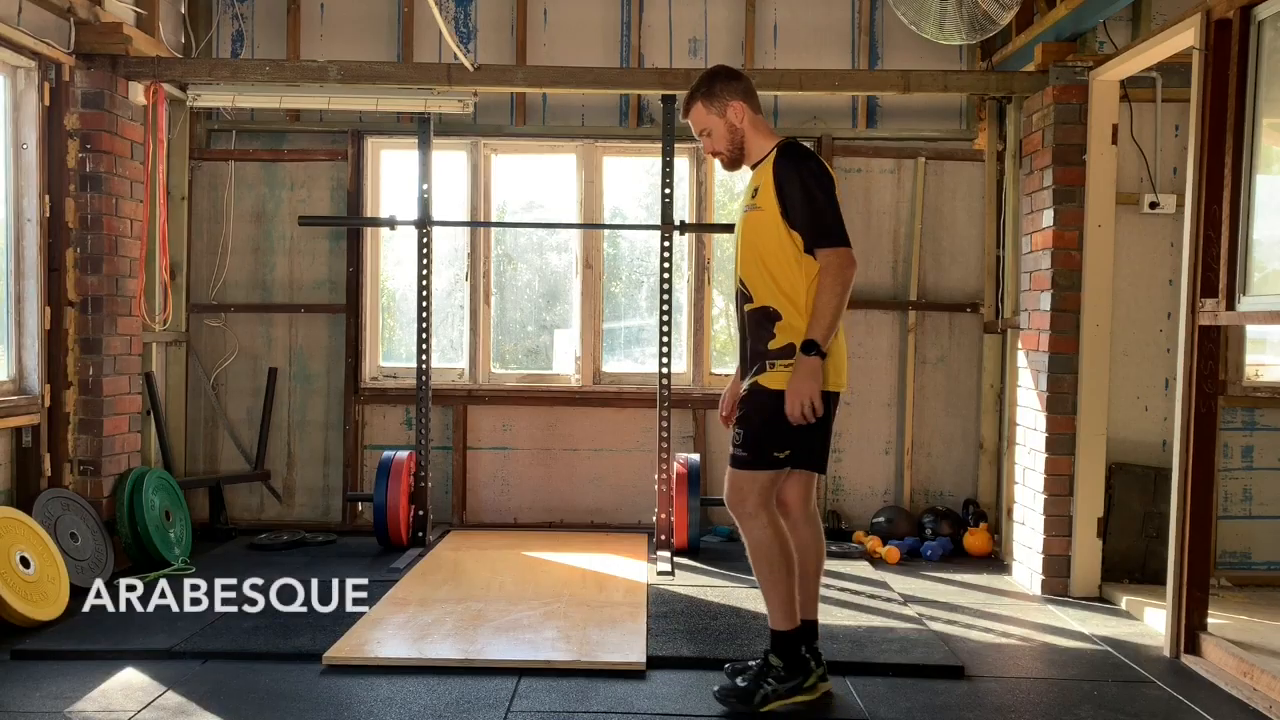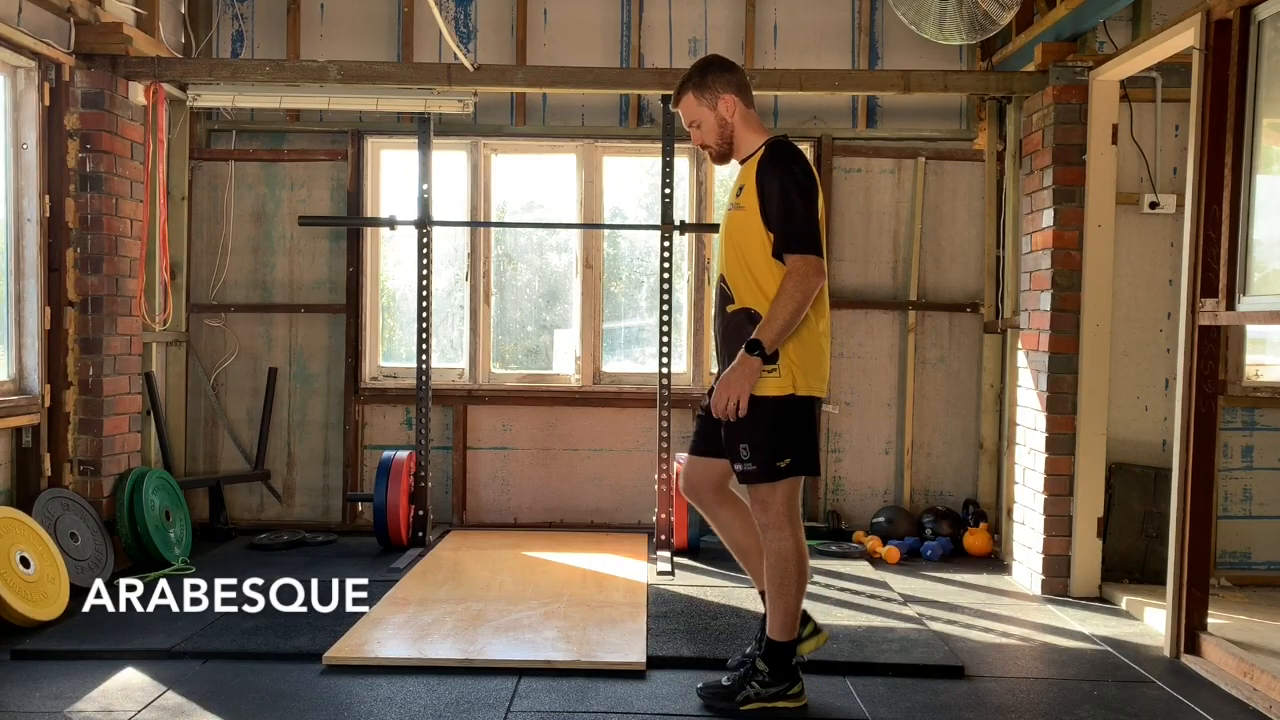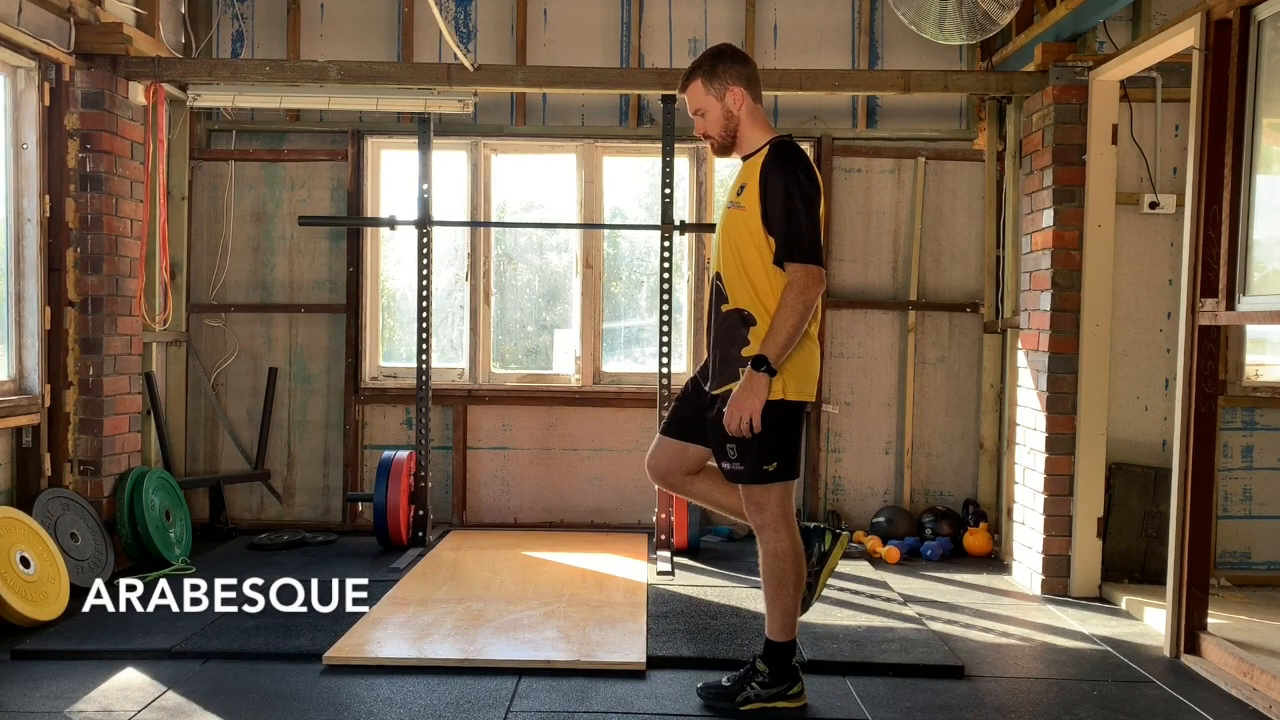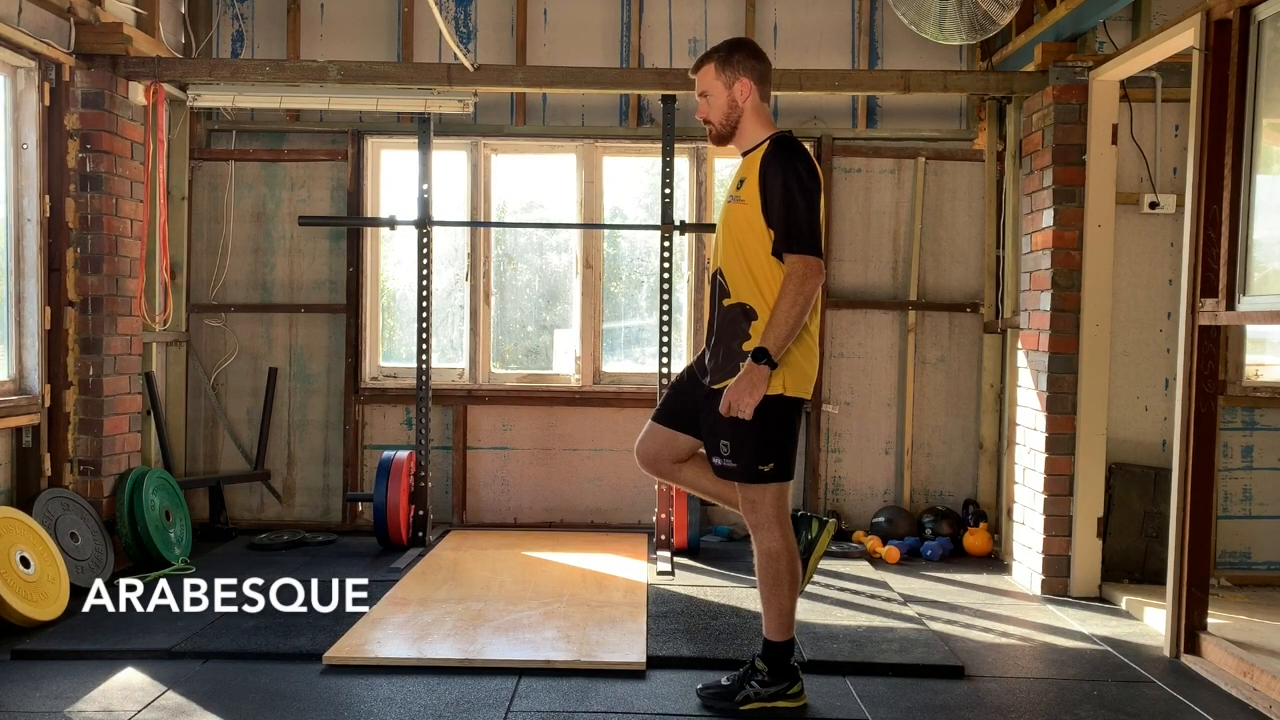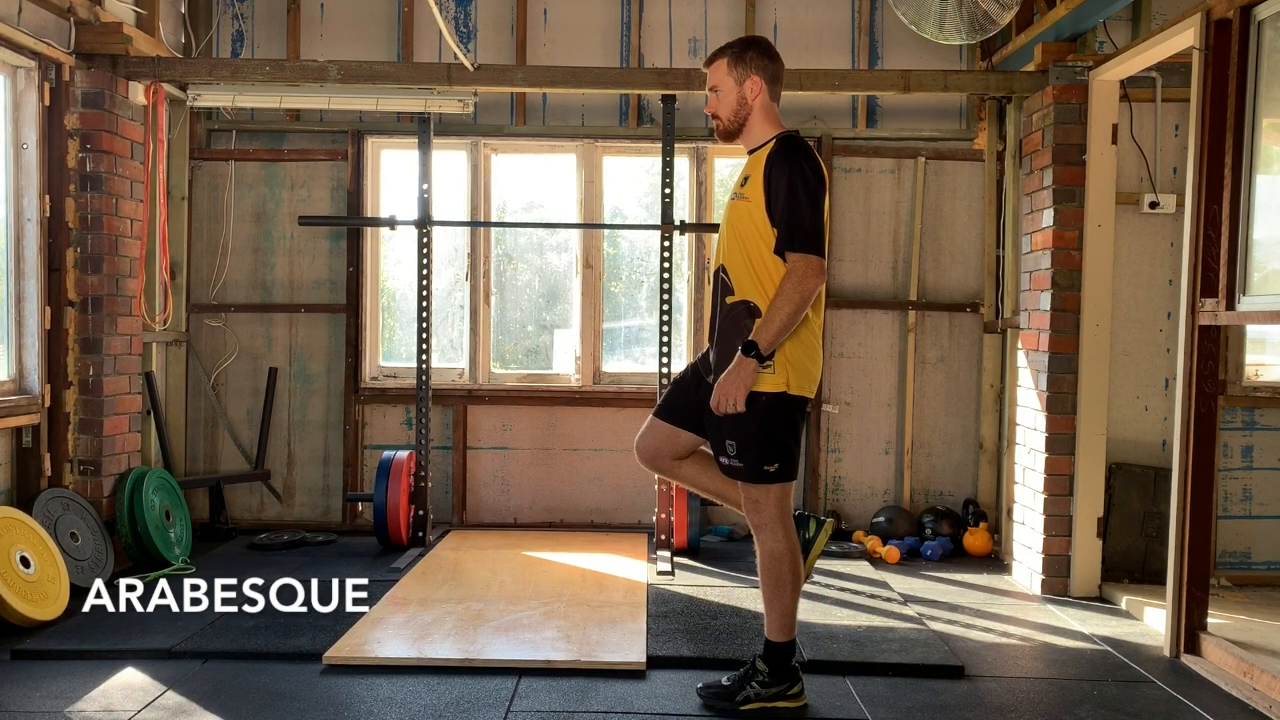
dt=0.7s
person 1, frame 1
left shoulder: (793, 165)
right shoulder: (763, 180)
left elbow: (838, 263)
left wrist: (812, 358)
right wrist: (741, 378)
left hip: (795, 374)
right hip: (772, 372)
left knee: (747, 499)
right knee: (791, 503)
left ankle: (788, 661)
right ankle: (803, 653)
person 1, frame 2
left shoulder: (779, 164)
right shoulder: (751, 173)
left elbow: (806, 272)
left wrist: (753, 356)
left hip: (776, 376)
right hip: (749, 373)
left knee: (772, 513)
right knee: (700, 482)
left ankle: (779, 671)
right ankle: (786, 620)
person 1, frame 3
left shoulder: (783, 165)
right shoulder: (751, 171)
left elbow: (807, 279)
left wrist: (760, 372)
left hip: (765, 377)
right hip: (727, 368)
left knee: (767, 514)
right knee: (667, 466)
left ankle: (778, 674)
right ankle: (805, 544)
person 1, frame 4
left shoulder: (783, 160)
right shoulder: (750, 165)
left elbow: (806, 271)
left wrist: (762, 364)
left hip: (761, 370)
right hip: (723, 361)
left knee: (760, 513)
right knee: (656, 451)
left ankle: (778, 674)
right ankle: (793, 530)
person 1, frame 5
left shoulder: (789, 159)
right shoulder: (757, 164)
left elbow: (807, 272)
left wrist: (750, 360)
left hip: (766, 369)
right hip: (731, 359)
left knee: (764, 514)
right knee: (656, 446)
left ankle: (778, 674)
right ankle: (792, 530)
